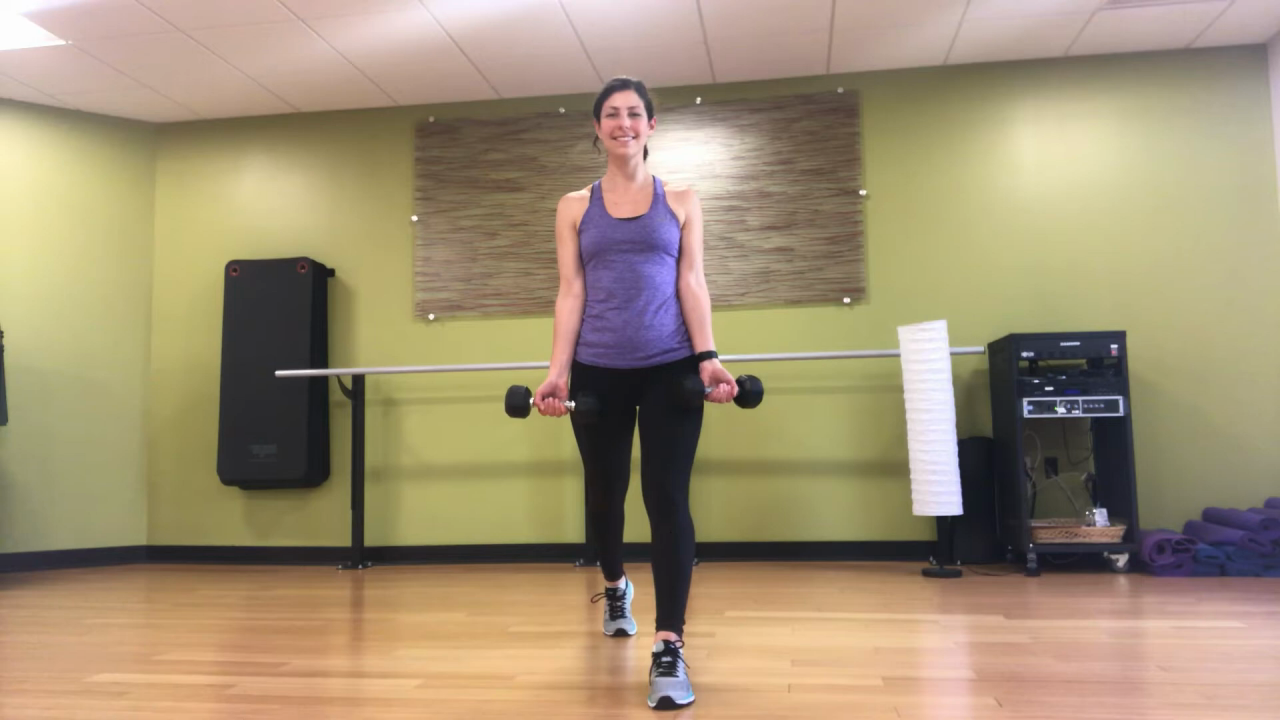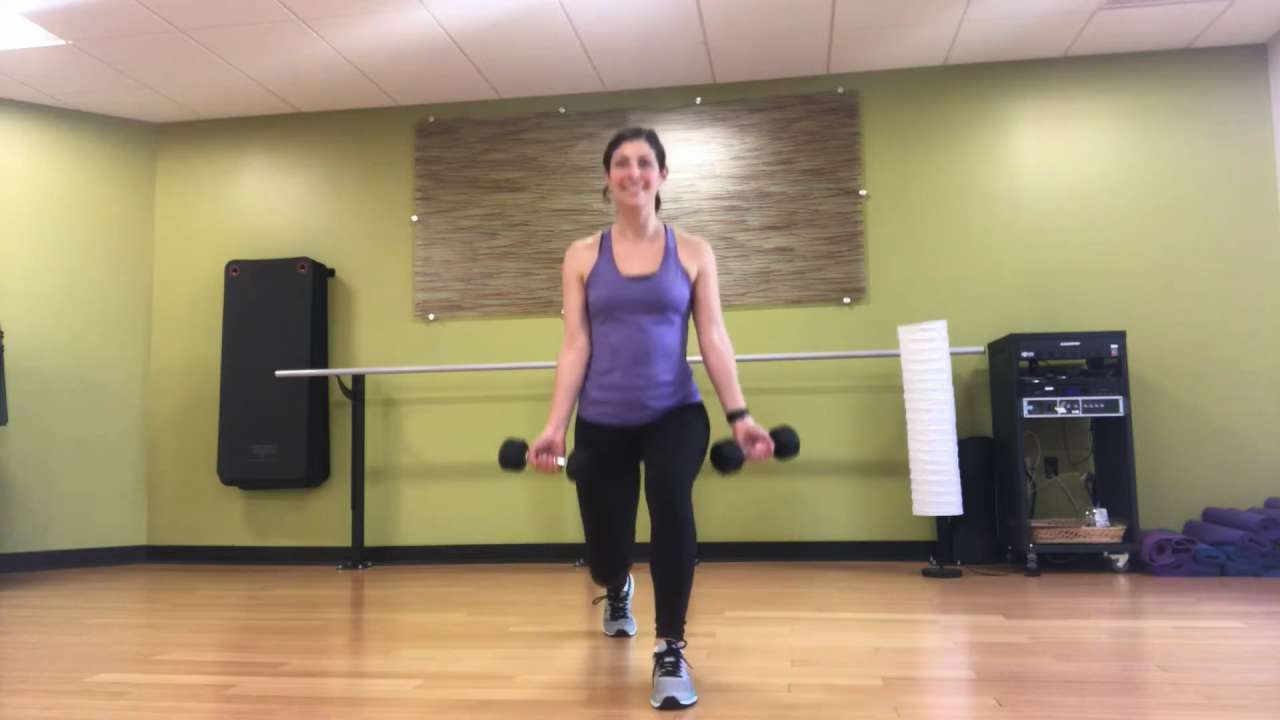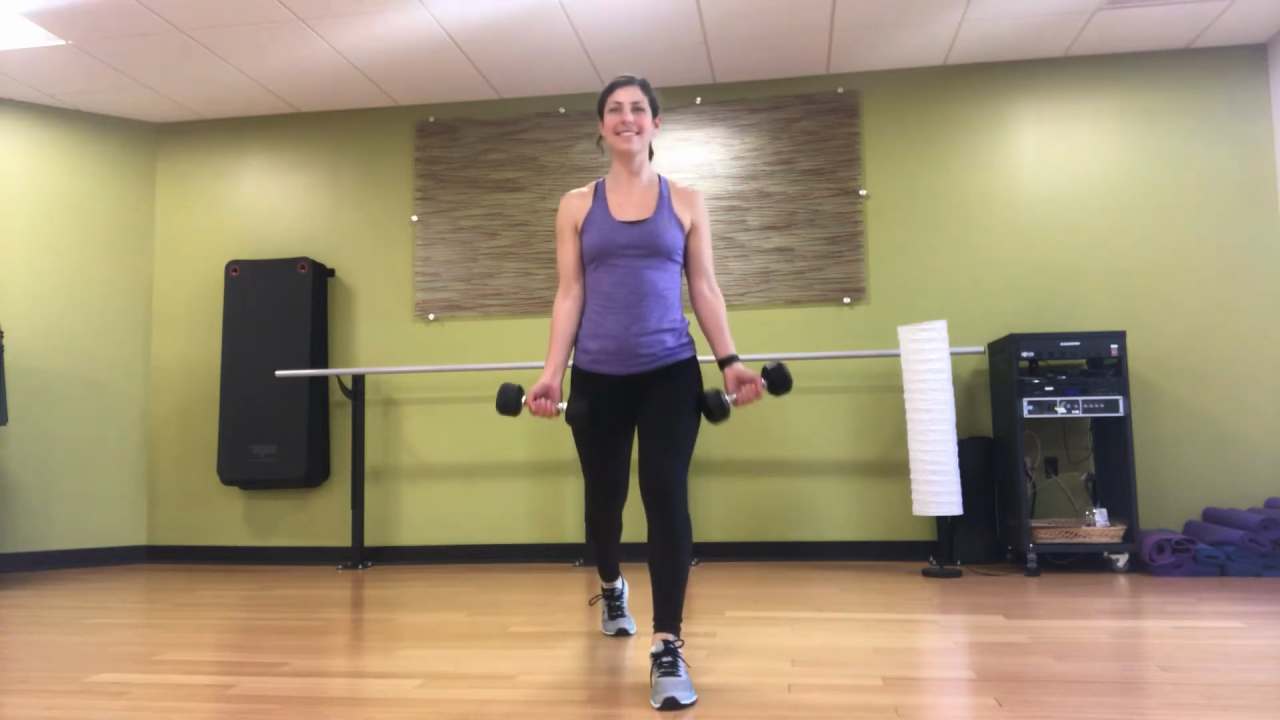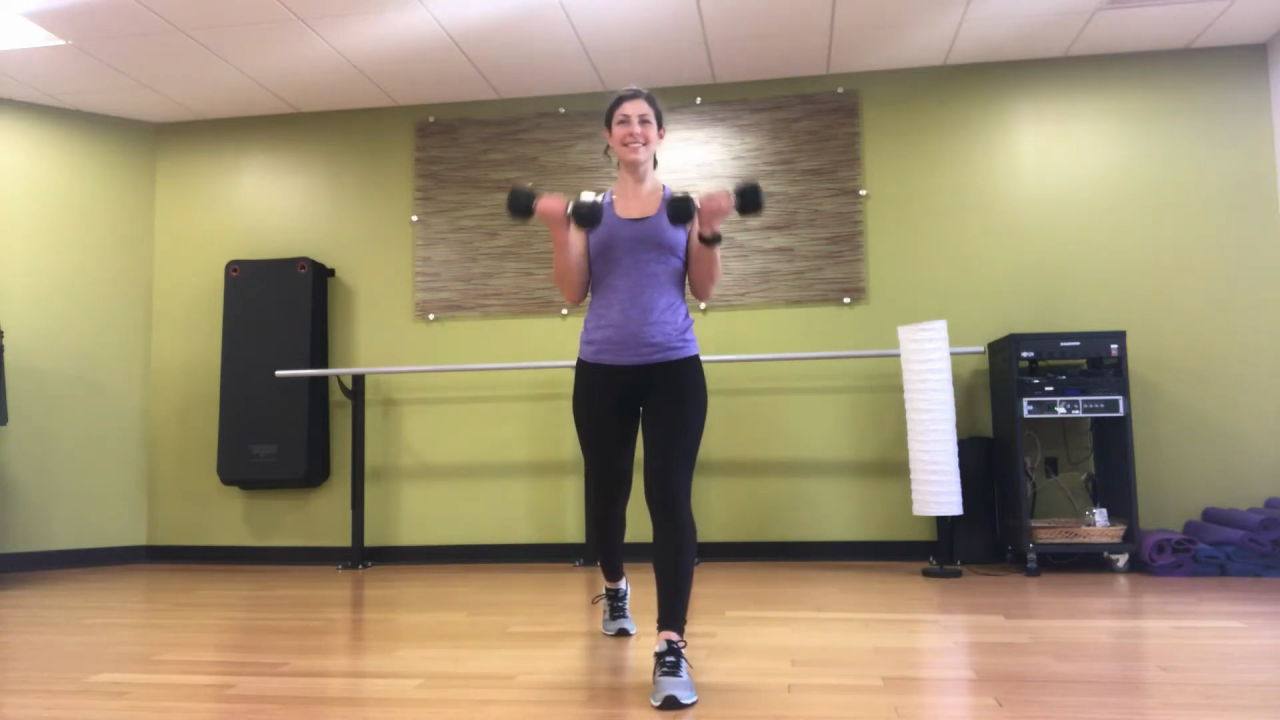
dt=1s
person 1, frame 1
left shoulder: (681, 200)
right shoulder: (575, 206)
left elbow: (691, 283)
right elbow: (571, 293)
left wrist: (709, 359)
right wrist: (558, 371)
left hip: (668, 366)
right hip: (599, 370)
left knee: (667, 497)
right knee: (605, 493)
left ankle: (669, 648)
right ankle: (615, 586)
person 1, frame 2
left shoulder: (693, 252)
right shoulder: (582, 256)
left elbow: (713, 336)
right elbow: (574, 345)
left wrist: (739, 414)
right wrist: (555, 424)
left hip: (675, 411)
right hip: (603, 421)
left knee: (670, 495)
right knee: (606, 554)
left ankle: (670, 650)
right ankle: (619, 590)
person 1, frame 3
left shoulder: (686, 201)
right shoulder: (577, 205)
left elbow: (703, 288)
right elbow: (569, 295)
left wrist: (729, 359)
right wrist: (552, 371)
left hip: (670, 371)
right hip: (598, 376)
left knee: (665, 492)
right knee: (603, 495)
left ankle: (667, 646)
right ankle: (612, 587)
person 1, frame 4
left shoulder: (686, 205)
left elbow: (704, 289)
right elbow: (573, 291)
left wrist: (709, 231)
right wrist: (560, 231)
left hip: (673, 367)
right hip: (601, 369)
left knee: (670, 497)
right knee: (606, 494)
left ankle: (671, 648)
right ankle: (615, 589)
